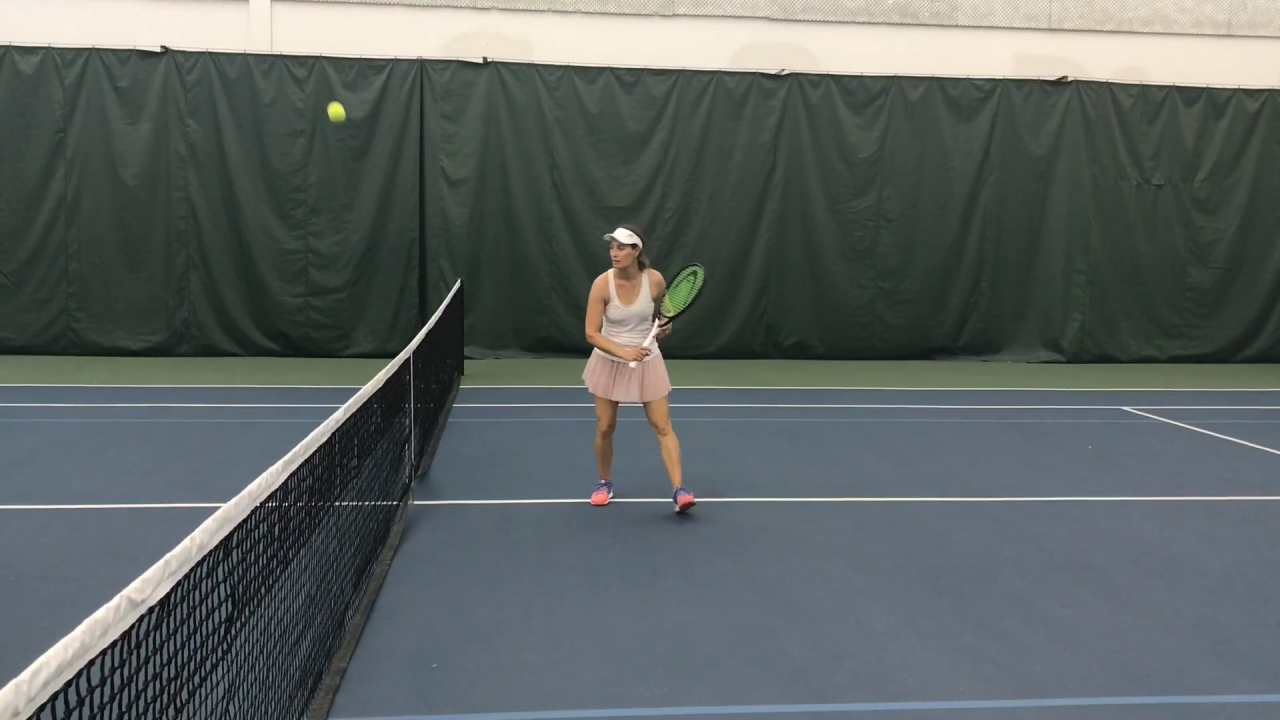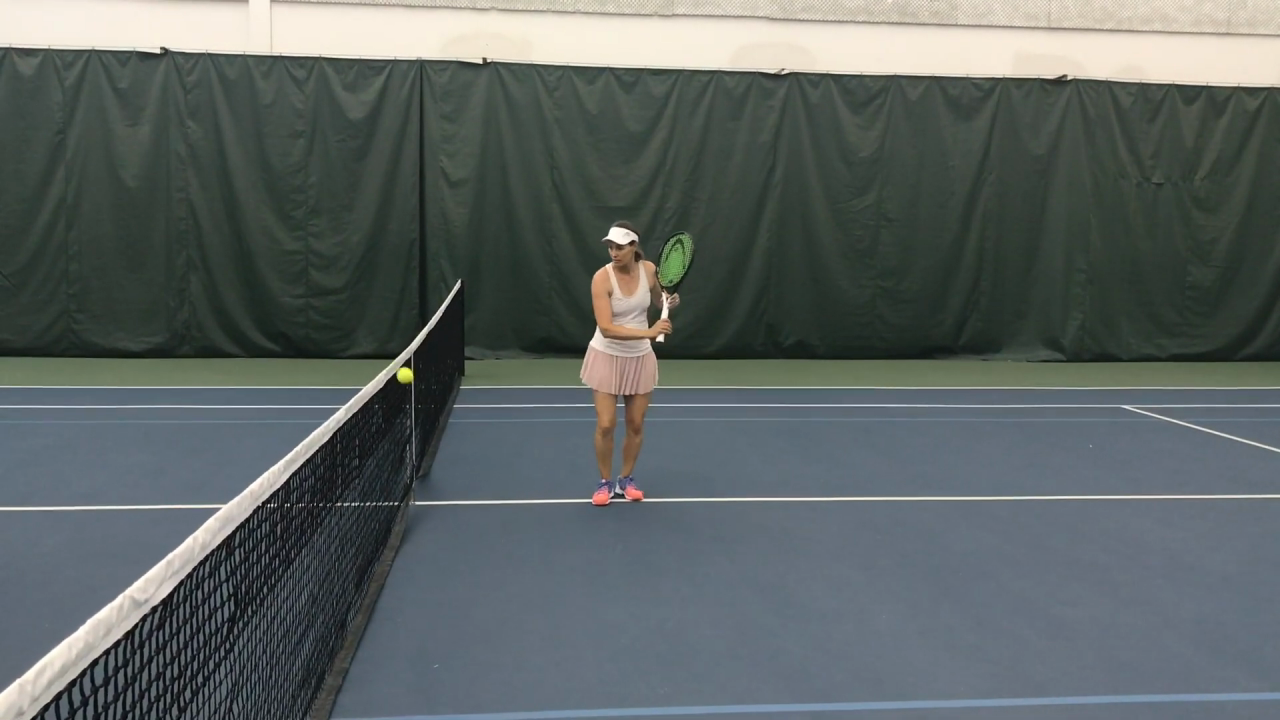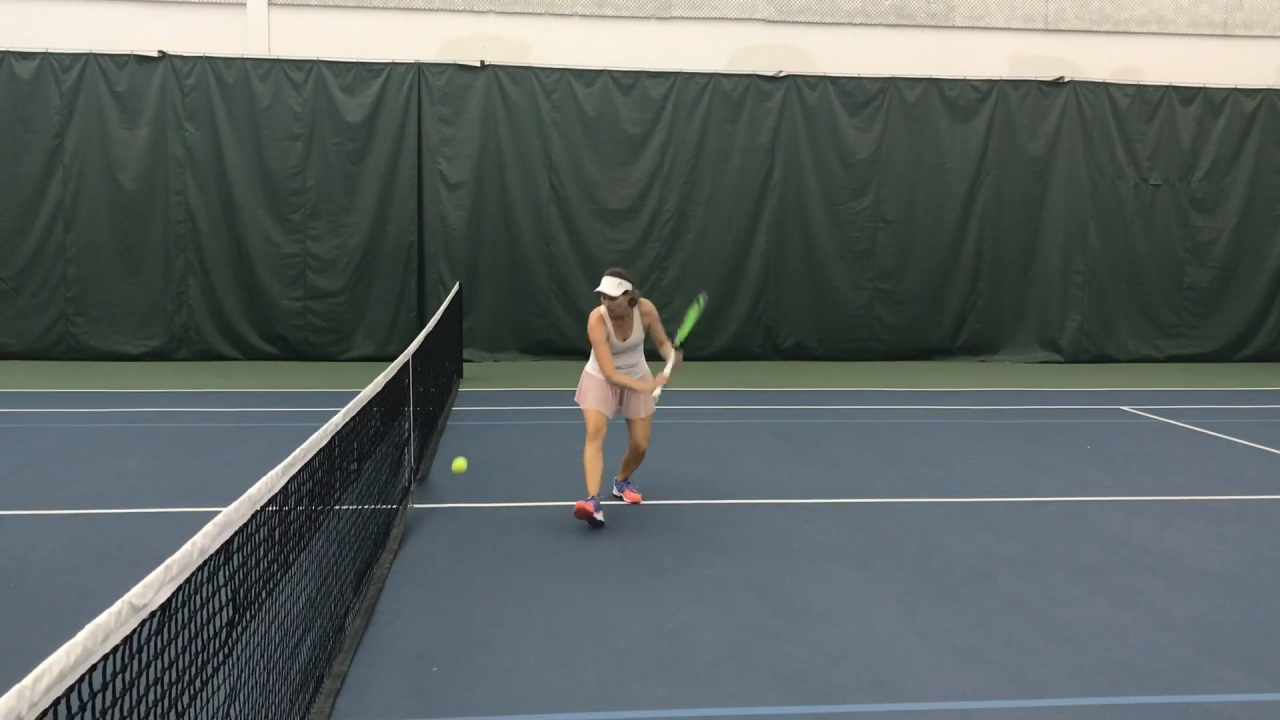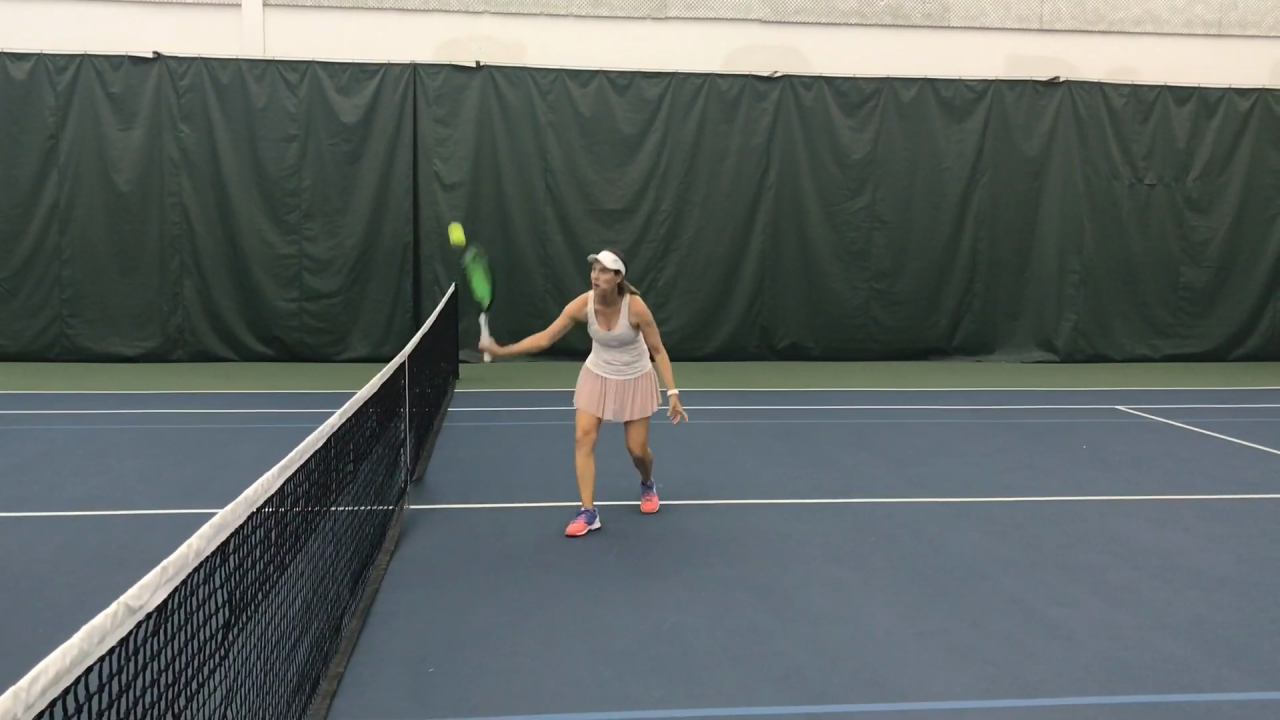
dt=0.5s
person 1, frame 1
left shoulder: (655, 279)
right shoulder: (602, 284)
right elbow: (591, 333)
left wrist: (665, 326)
right wrist: (624, 353)
left hip: (647, 362)
right hip: (609, 362)
left knee: (662, 426)
right knee: (605, 428)
left ankle: (680, 490)
right ankle: (604, 483)
person 1, frame 2
left shoulder: (649, 270)
right shoulder: (602, 278)
left elbow: (657, 299)
right elbow: (607, 329)
left wrist: (669, 301)
right wrist: (650, 333)
left hip: (639, 357)
right hip: (606, 357)
left knee: (635, 425)
right knee: (605, 425)
left ankle: (625, 479)
right ankle: (605, 482)
person 1, frame 3
left shoulder: (646, 309)
right shoulder: (597, 320)
left elbow: (663, 344)
right elbow: (609, 374)
left wrist: (671, 355)
right wrist: (647, 387)
left hip: (638, 379)
right hip: (600, 379)
left knee: (640, 445)
right knee: (595, 433)
left ankle: (622, 481)
right ankle: (593, 501)
person 1, frame 4
left shoulder: (635, 306)
right shoulder: (581, 305)
left elbow: (658, 351)
right elbow: (545, 338)
left wrist: (673, 394)
right wrist: (503, 351)
left hip: (635, 380)
right hip: (597, 376)
left knee: (638, 449)
right knee: (583, 438)
left ankle: (647, 485)
right ankle: (588, 512)
